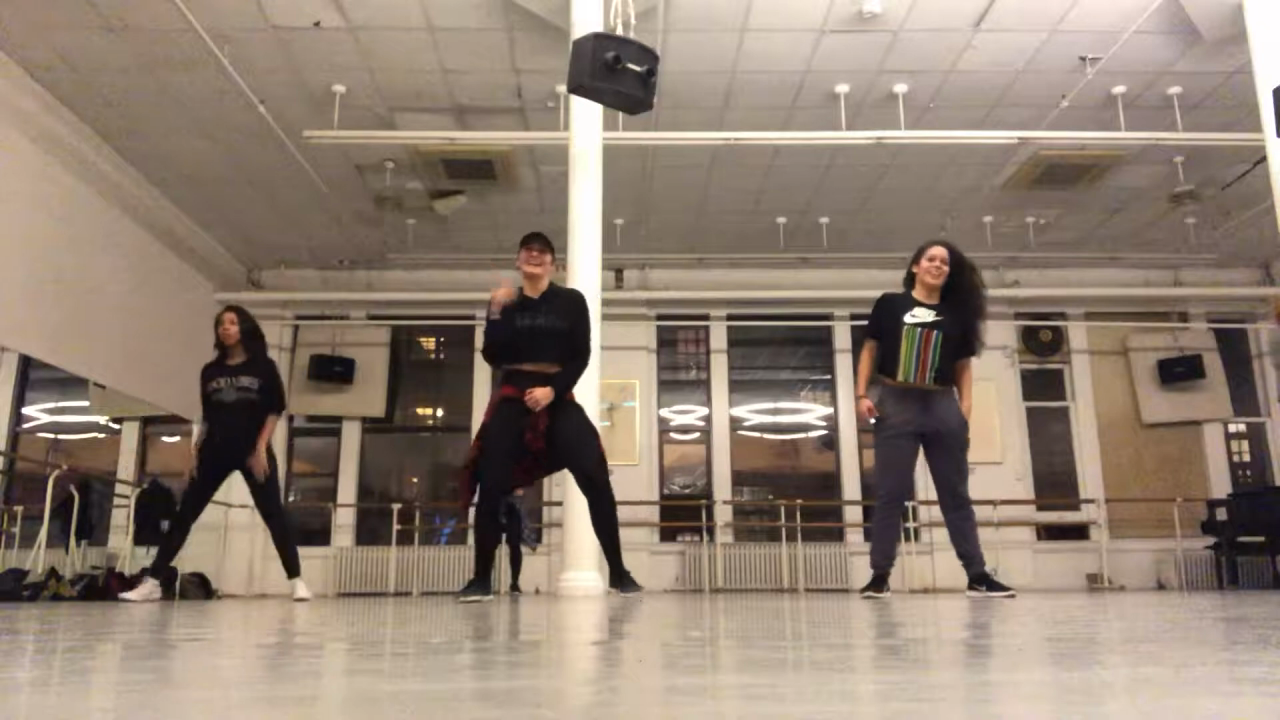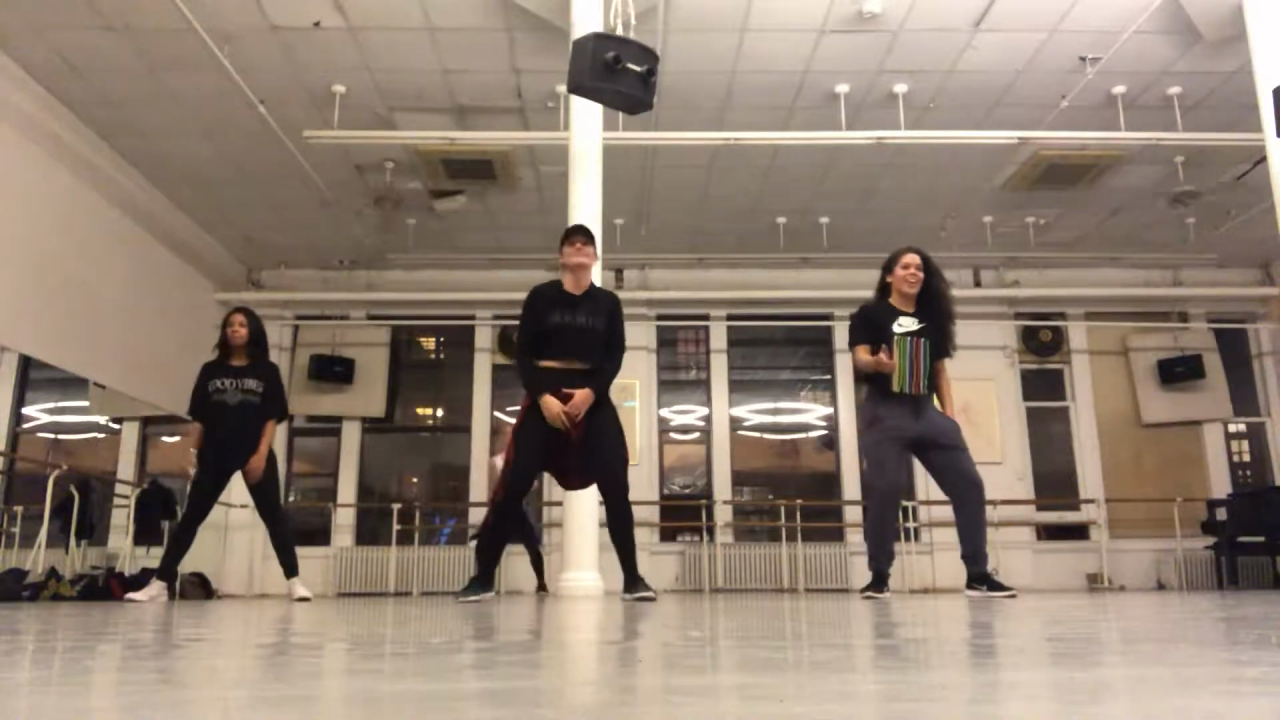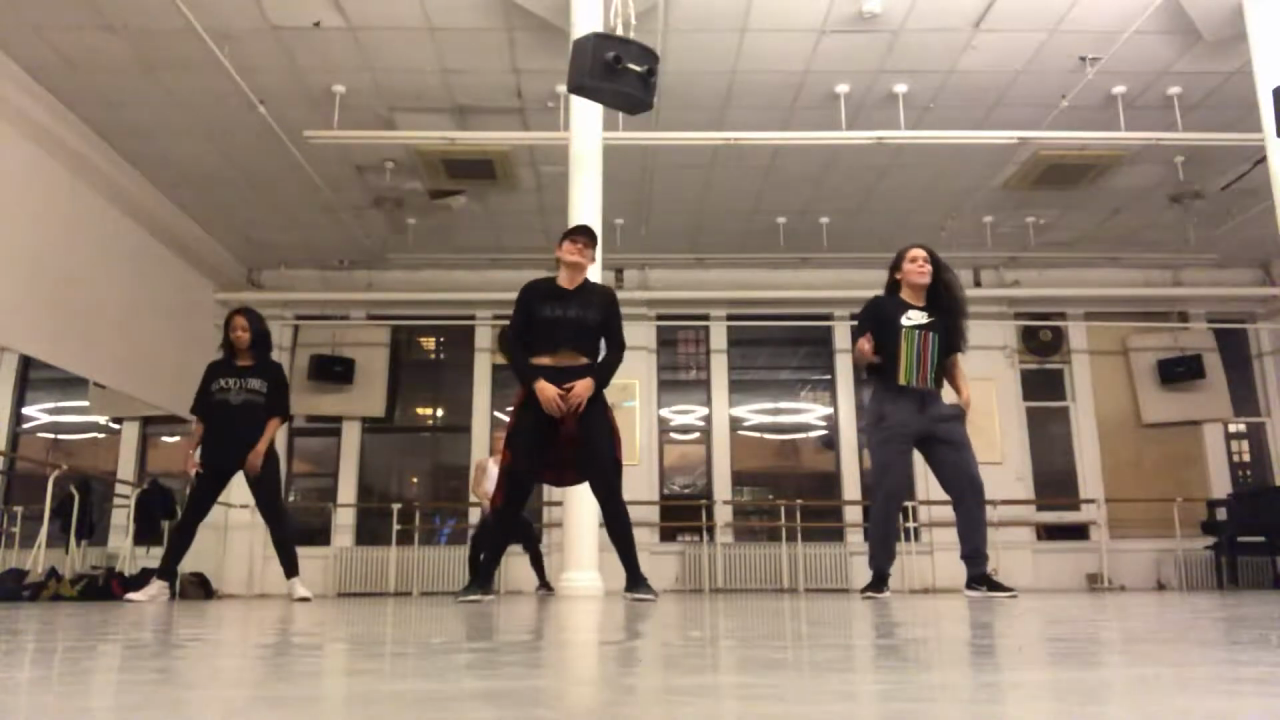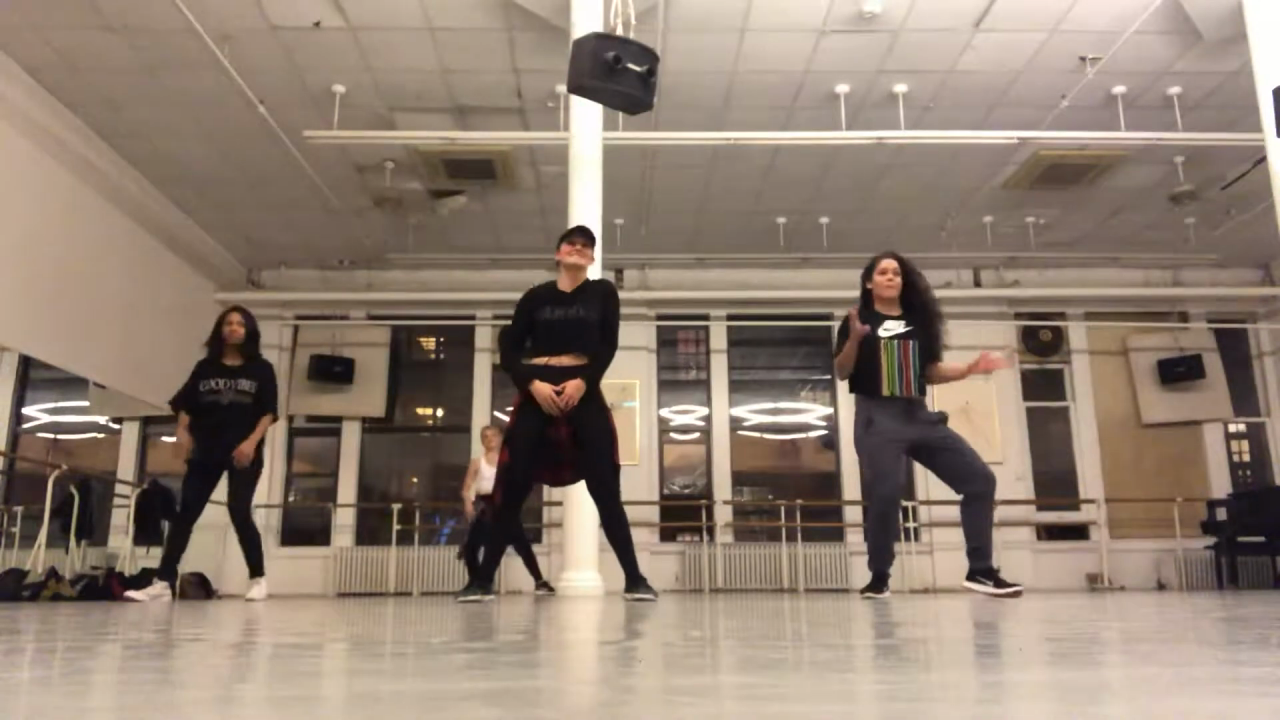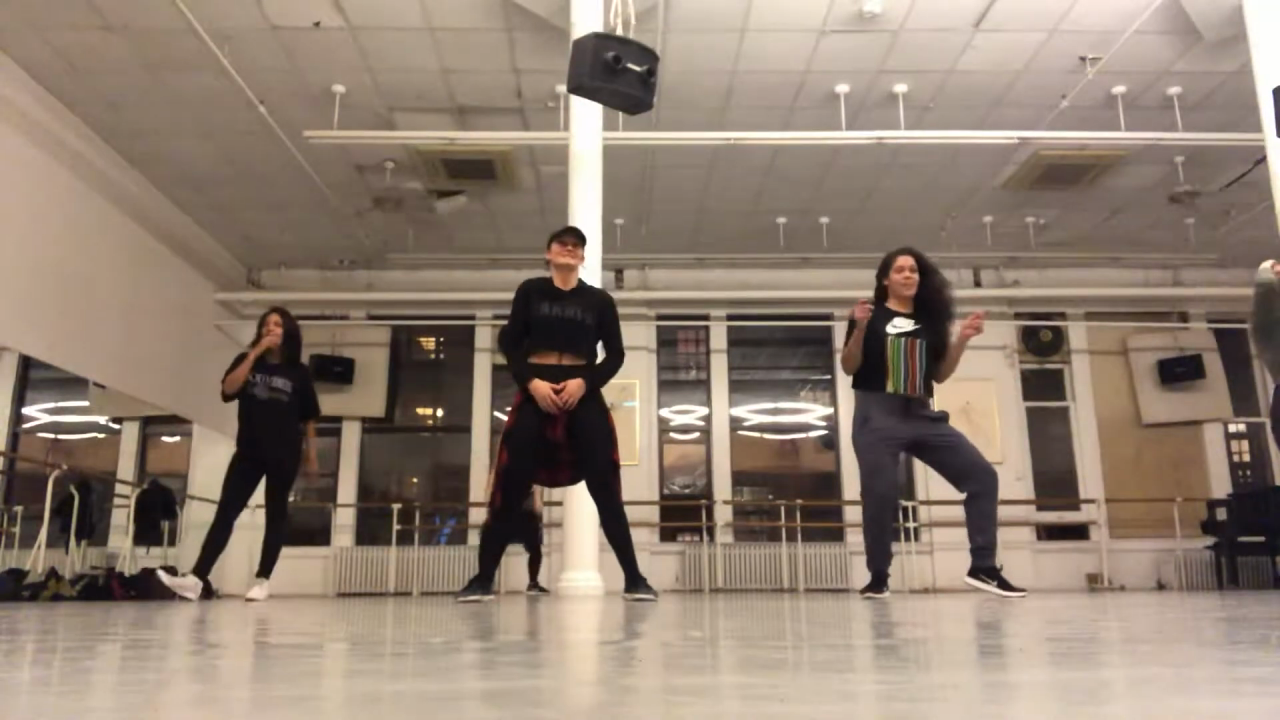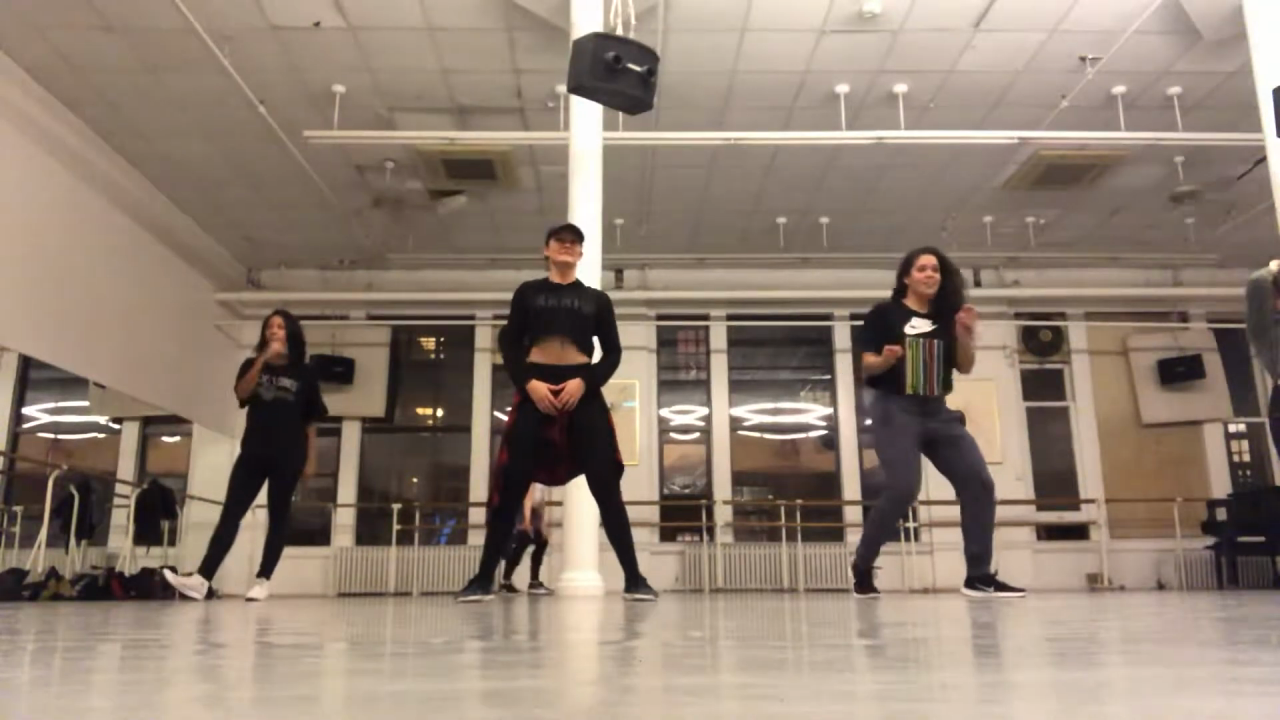
dt=0.7s
person 1, frame 1
left shoulder: (572, 301)
right shoulder: (507, 304)
left elbow: (581, 356)
right elbow: (493, 358)
left wrist: (553, 389)
right wrist: (495, 312)
left hip: (558, 397)
right hip: (512, 398)
left knee: (595, 479)
right knee: (490, 486)
left ankle: (618, 573)
right ankle: (481, 580)
person 1, frame 2
left shoulder: (608, 302)
right shoulder: (540, 297)
left elbow: (615, 356)
right elbow: (523, 353)
left wrist: (591, 392)
right wrist: (542, 395)
left hip: (591, 395)
right hip: (545, 393)
left knee: (614, 485)
right knee: (515, 485)
left ankle: (632, 579)
right ankle: (483, 577)
person 1, frame 3
left shoulder: (603, 297)
right shoulder: (534, 291)
left elbow: (616, 350)
right elbow: (511, 344)
left wrist: (593, 381)
right wrist: (536, 383)
left hip: (585, 393)
right hip: (538, 392)
left knee: (608, 487)
right knee: (515, 488)
left ankle: (635, 578)
right ankle: (483, 579)
person 1, frame 4
left shoulder: (603, 292)
right shoulder: (535, 297)
left elbow: (608, 346)
right elbow: (509, 351)
left wrist: (583, 382)
right wrist: (532, 384)
left hip: (584, 393)
right hip: (536, 394)
left knee: (605, 488)
right knee: (513, 488)
left ankle: (634, 578)
right ankle: (483, 579)
person 1, frame 5
left shoulder: (599, 300)
right shoulder: (530, 291)
left elbow: (615, 354)
right elbow: (510, 345)
left wrist: (585, 382)
right wrist: (531, 382)
left hip: (583, 393)
right hip: (535, 392)
left knee: (605, 489)
right knee: (511, 488)
left ankle: (634, 579)
right ankle: (483, 579)
person 1, frame 6
left shoulder: (597, 299)
right shoulder: (528, 293)
left elbow: (613, 353)
right elbow: (509, 345)
left wrist: (585, 382)
right wrist: (527, 382)
left hip: (583, 391)
right hip: (535, 390)
left knee: (606, 487)
right knee: (510, 487)
left ankle: (634, 579)
right ankle: (483, 579)
person 2, frame 1
left shoulder: (957, 314)
right shoulder: (890, 305)
left elbow: (963, 365)
right elbow: (870, 350)
left wrist: (965, 404)
right wrist: (862, 394)
left hip: (941, 405)
right hip: (897, 402)
left knee: (955, 491)
right knee: (891, 490)
left ankle: (977, 576)
right ankle: (880, 576)
person 2, frame 2
left shoulder: (932, 318)
right shoulder: (871, 314)
left elbow: (939, 369)
right elbow: (860, 358)
left wrist: (950, 413)
right wrist: (878, 363)
left hip: (925, 411)
right hip: (884, 411)
left knee: (969, 485)
right knee: (884, 491)
left ankle: (977, 575)
right ankle: (879, 577)
person 2, frame 3
left shoulder: (943, 314)
right shoulder: (880, 308)
right elbow: (860, 357)
left wrist: (963, 392)
right wrist: (864, 351)
left hip: (934, 407)
right hip: (891, 406)
left knee: (969, 485)
right knee: (889, 490)
left ankle: (977, 576)
right ankle: (879, 576)
person 2, frame 4
left shoulder: (919, 320)
right shoulder: (857, 321)
left elbow: (931, 373)
right elbow: (842, 372)
left wrist: (971, 368)
right wrist: (853, 338)
left hip: (920, 416)
right hip: (877, 417)
left knee: (980, 479)
right knee: (884, 494)
left ankle: (980, 570)
right ankle: (879, 577)
person 2, frame 5
left shoulder: (930, 320)
right shoulder: (871, 318)
left elbow: (941, 374)
right elbow: (848, 367)
left wrist: (962, 339)
right wrist: (858, 329)
left hip: (921, 415)
right hip: (877, 415)
left knee: (982, 475)
right knee: (881, 493)
left ankle: (983, 568)
right ankle: (878, 577)
person 2, frame 6
left shoulder: (947, 318)
right shoulder: (884, 314)
left elbow: (966, 366)
right elbow: (866, 365)
left wrist: (963, 332)
right wrist: (884, 360)
left hip: (937, 412)
right hip: (894, 409)
left knee: (980, 483)
right knee: (903, 488)
left ankle: (979, 576)
right ankle: (862, 567)
person 3, frame 1
left shoulder: (263, 367)
right shoulder: (210, 370)
left elbow: (273, 411)
right elbow: (208, 417)
left wrist: (261, 447)
right wrist: (196, 450)
left hip: (253, 453)
right hip: (215, 453)
left knee: (274, 515)
right knee: (184, 514)
left ankle: (296, 582)
right ankle: (152, 582)
person 3, frame 2
left shoulder: (267, 371)
right shoulder: (210, 371)
left elbow: (273, 417)
right elbow: (199, 417)
left wrist: (262, 453)
right wrist: (192, 451)
left hip: (255, 455)
right hip: (215, 455)
left knee: (274, 516)
right knee: (192, 516)
left ankle: (294, 582)
right ankle: (161, 583)
person 3, frame 3
left shoulder: (272, 371)
right shoulder: (215, 369)
left elbow: (278, 415)
right elbow: (202, 416)
left wrist: (260, 449)
right wrist: (190, 450)
left hip: (258, 454)
right hip: (216, 454)
left knee: (275, 515)
right knee: (190, 515)
left ankle: (294, 581)
right ankle: (162, 582)
person 3, frame 4
left shoulder: (261, 369)
right shoulder: (205, 367)
left elbow: (269, 413)
right elbow: (182, 406)
left wrist: (252, 442)
right wrist: (182, 432)
left hip: (245, 454)
right hip: (206, 452)
left knee: (239, 512)
right knee: (185, 514)
left ankle: (258, 580)
right ankle: (163, 583)
person 3, frame 5
left shoulder: (298, 372)
right shoulder: (246, 361)
left elbow: (309, 418)
right elbow: (228, 389)
left wrist: (310, 454)
right wrist: (254, 353)
left hip: (284, 454)
right hip: (248, 451)
left knee: (276, 516)
right knee: (225, 512)
left ankle: (262, 581)
right ankle: (197, 580)
person 3, frame 6
left shoulder: (303, 374)
right shoulder: (251, 365)
left elbow: (310, 421)
right elbow: (241, 394)
left wrist: (310, 459)
right wrist: (263, 361)
left hip: (288, 456)
right hip: (253, 452)
left knee: (278, 517)
right knee: (231, 513)
left ankle: (263, 581)
right ankle: (202, 580)
